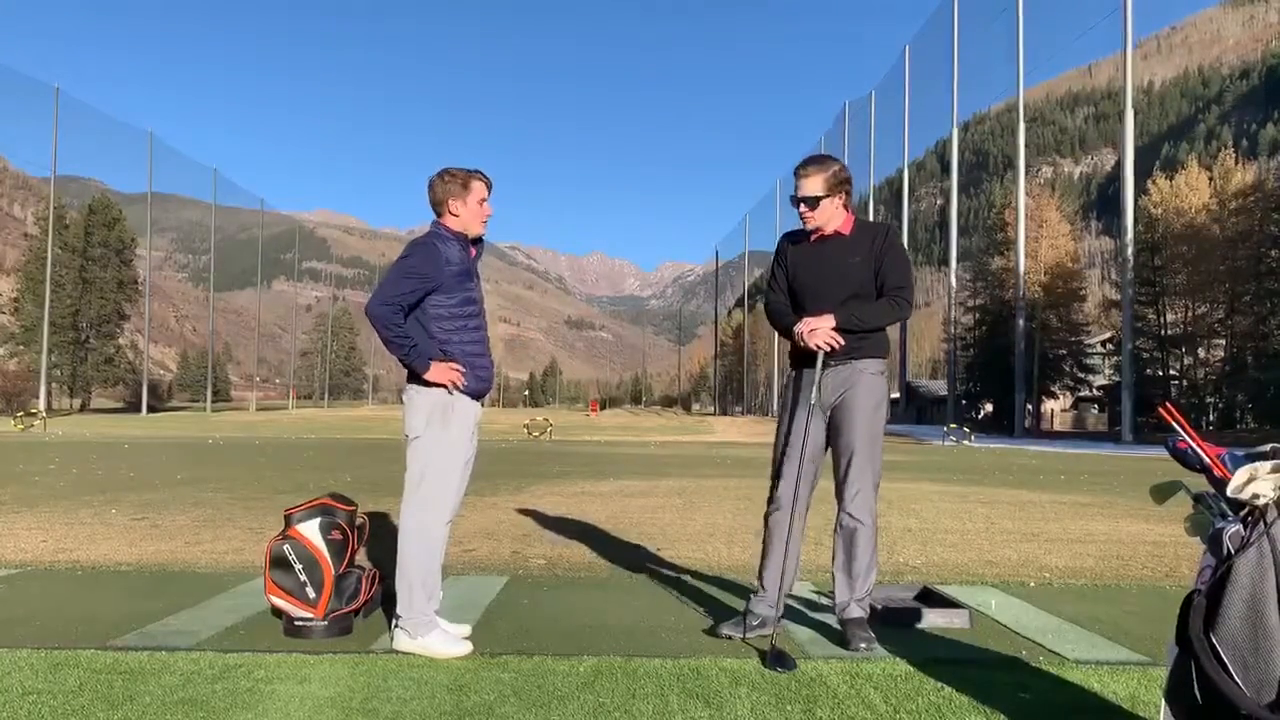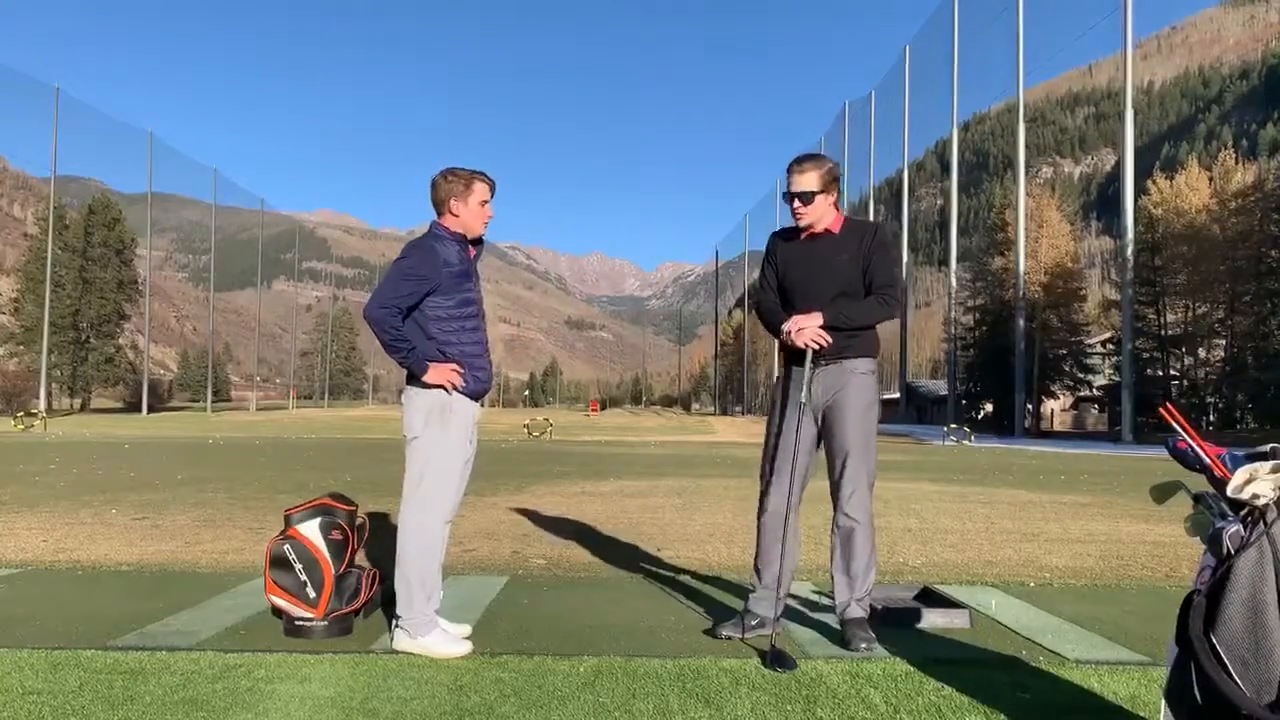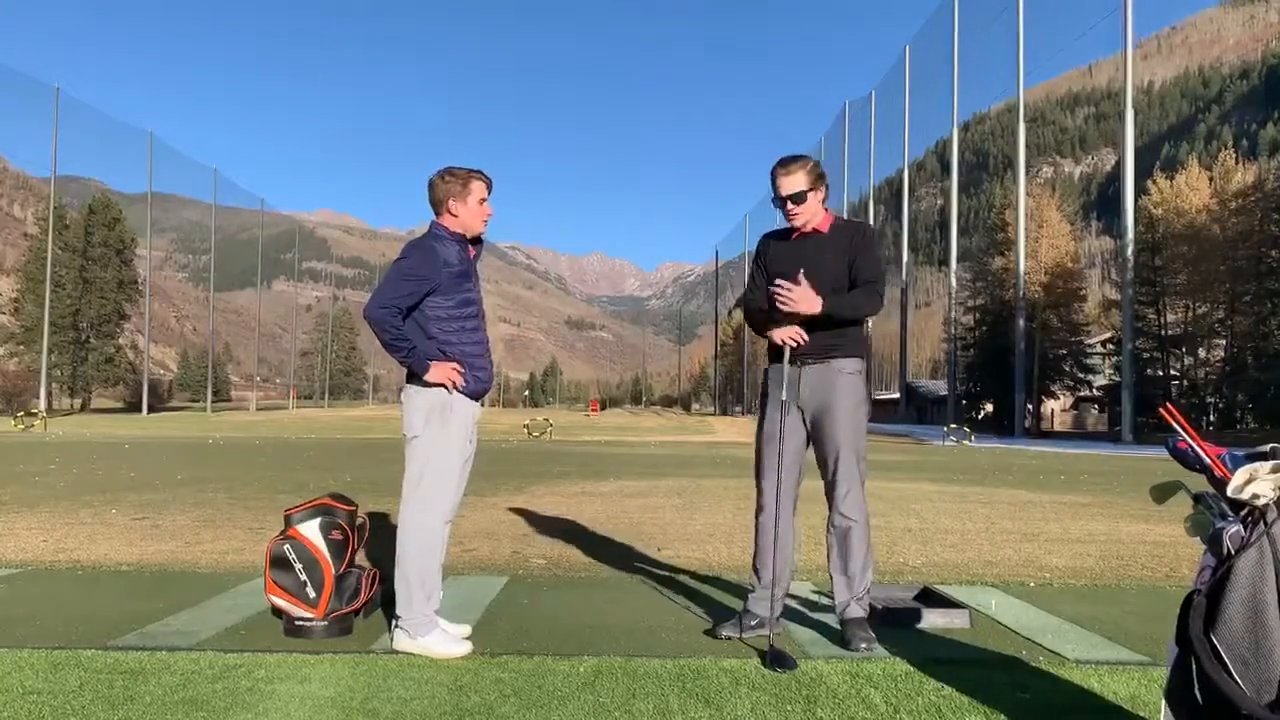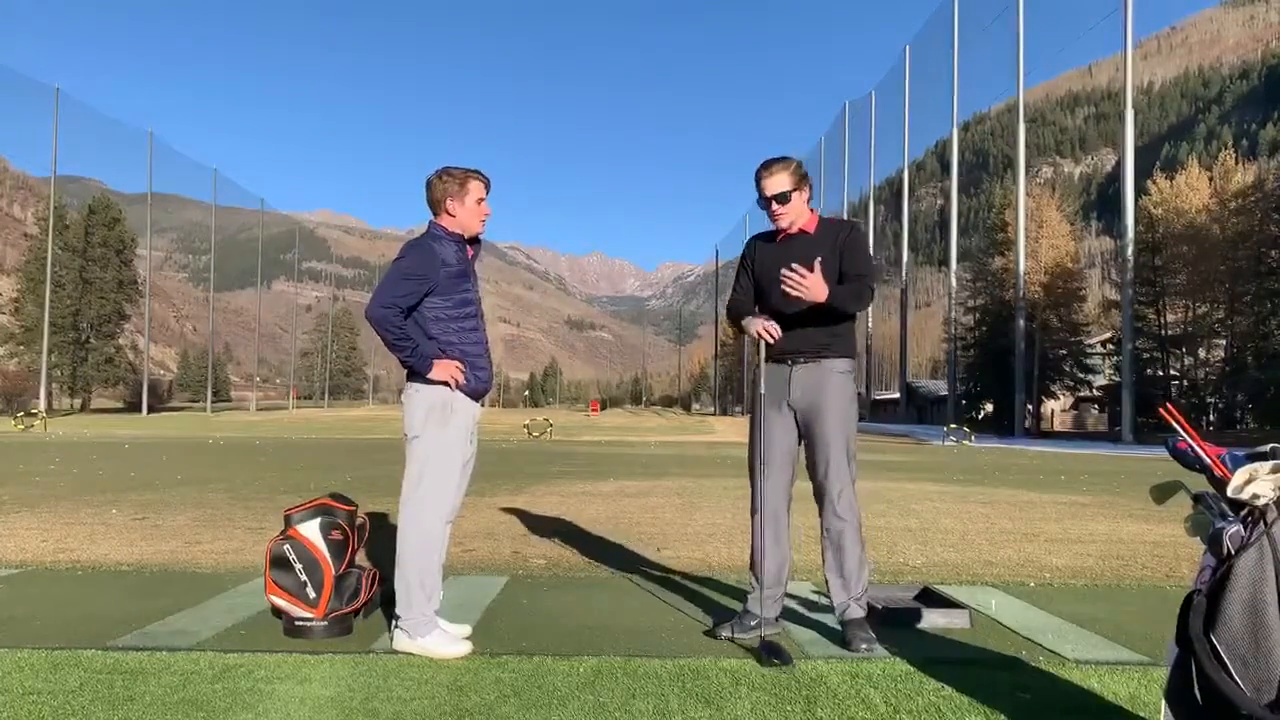
dt=0.2s
person 1, frame 1
left shoulder: (879, 238)
right shoulder: (789, 245)
left elbow: (899, 302)
right elbow: (774, 304)
left wrist: (832, 319)
right wrist: (800, 329)
left hip: (860, 373)
right hip: (805, 374)
left knee: (856, 497)
right knee: (784, 493)
left ankle: (854, 611)
right ankle: (764, 606)
person 1, frame 2
left shoulder: (869, 237)
right shoulder: (780, 243)
left elbow: (887, 301)
right elbow: (764, 301)
left wrist: (820, 317)
right wrist: (787, 327)
left hip: (850, 373)
right hip: (795, 374)
left knee: (851, 496)
right knee: (777, 493)
left ankle: (854, 611)
right ankle: (764, 606)
person 1, frame 3
left shoulder: (856, 236)
right shoulder: (770, 245)
left elbow: (871, 297)
right elbow: (753, 303)
left wrist: (817, 304)
right wrist: (770, 327)
left hip: (838, 372)
right hip: (783, 373)
left knee: (845, 494)
right knee: (773, 493)
left ankle: (854, 611)
right ankle: (763, 606)
person 1, frame 4
left shoulder: (843, 234)
right shoulder: (757, 247)
left elbow: (862, 293)
right elbow: (737, 302)
left wrist: (824, 294)
right wrist: (749, 319)
left hip: (828, 371)
right hip: (774, 373)
left knee: (836, 492)
right knee: (767, 493)
left ankle: (852, 610)
right ankle: (763, 606)
person 2, frame 1
left shoulder: (463, 253)
right shoulder: (429, 252)
right elbow: (381, 308)
right wrist: (423, 364)
left hip: (463, 400)
right hip: (440, 399)
left knee: (440, 510)
right knee: (427, 509)
left ankle: (423, 614)
right ankle: (413, 625)
person 2, frame 2
left shoulder: (463, 254)
right shoulder: (427, 253)
right elbow: (379, 311)
right wrist: (422, 366)
left hip: (463, 401)
right hip: (440, 401)
left knee: (440, 511)
right knee: (427, 510)
left ankle: (423, 614)
right ankle: (413, 626)
person 2, frame 3
left shoulder: (462, 254)
right shoulder: (427, 253)
right elbow: (379, 310)
right wrist: (423, 365)
left hip: (463, 400)
right hip: (439, 400)
left knee: (440, 510)
right knee: (426, 509)
left ankle: (424, 614)
right ankle: (413, 626)
person 2, frame 4
left shoulder: (461, 253)
right shoulder: (426, 253)
right elbow: (381, 311)
right wrist: (426, 363)
left hip: (463, 400)
right hip: (439, 399)
left knee: (442, 510)
right knee: (426, 509)
left ankle: (424, 614)
right ankle: (413, 626)
